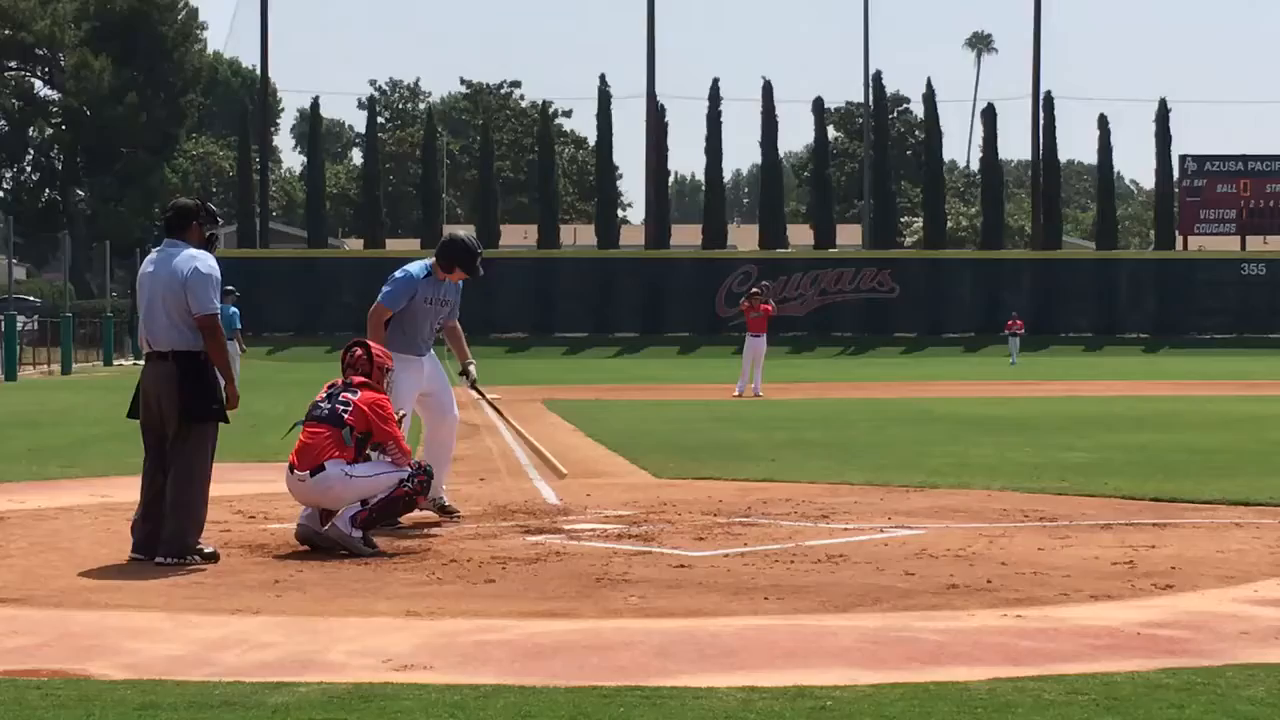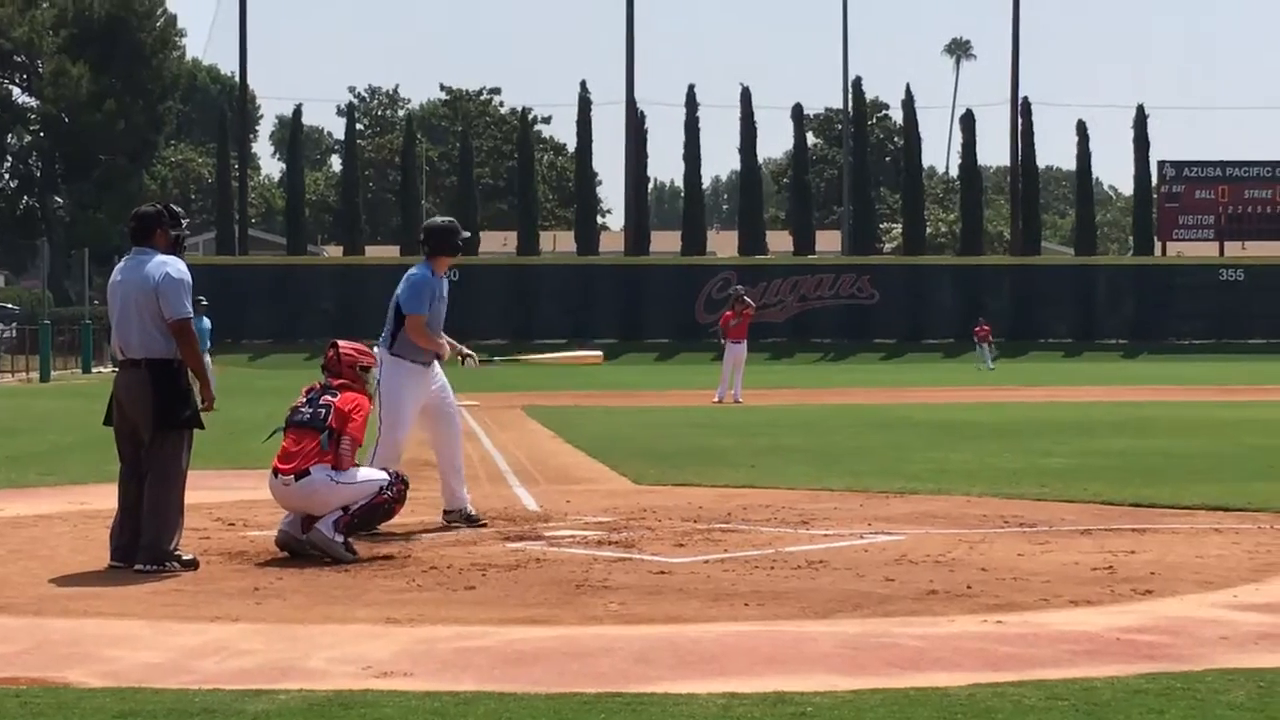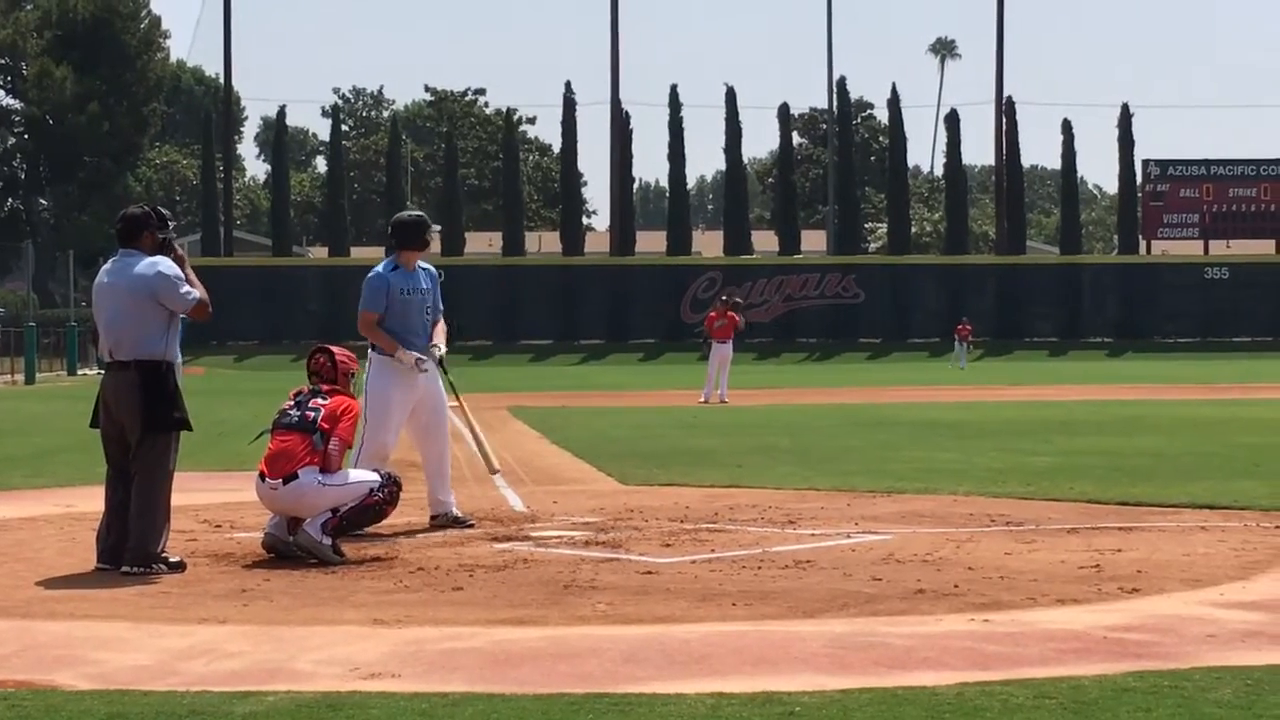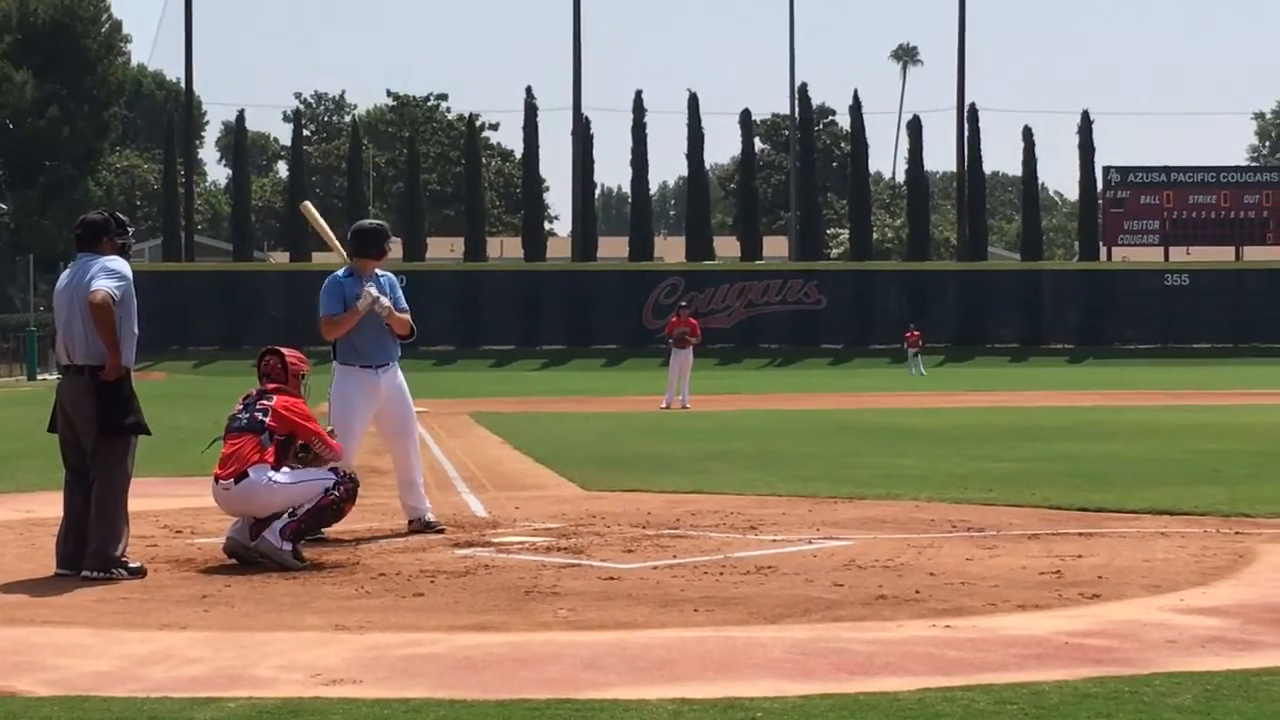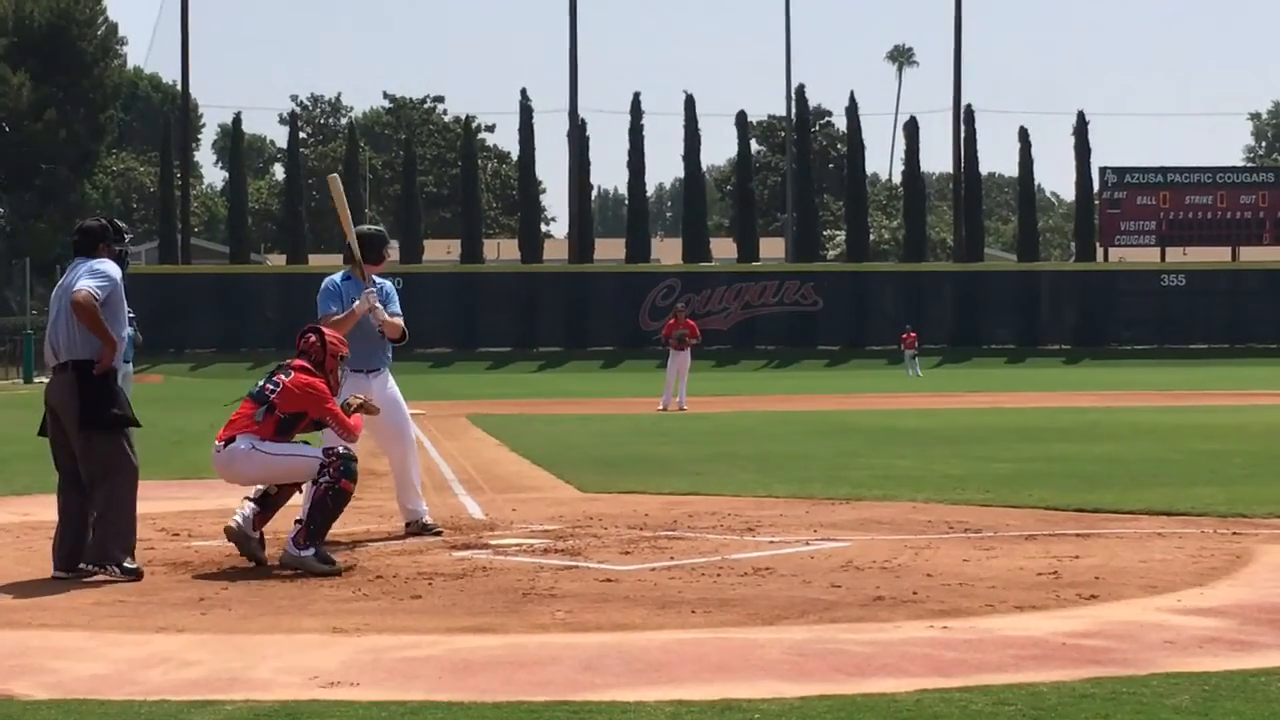
dt=1s
person 1, frame 1
left shoulder: (148, 264)
right shoulder: (199, 262)
left elbow: (152, 319)
right elbow: (209, 328)
right wrist: (229, 381)
left hip: (153, 370)
right hip: (188, 372)
left knee: (157, 460)
right knee: (190, 462)
left ankle: (146, 541)
right ankle: (178, 545)
person 1, frame 2
left shoulder: (119, 272)
right shoulder: (170, 268)
left elbow: (124, 326)
right elbow: (182, 331)
right wrist: (205, 383)
left hip: (126, 377)
right hip: (162, 379)
left knee: (133, 467)
right knee: (166, 469)
left ankle: (125, 548)
right ankle: (157, 553)
person 1, frame 3
left shoulder: (104, 274)
right shoulder: (159, 269)
left elbow: (114, 321)
right elbow: (202, 309)
right wrist: (185, 267)
left hip: (113, 379)
right hip: (149, 381)
left knee: (119, 470)
right knee: (152, 470)
left ankle: (112, 551)
right ankle: (144, 555)
person 1, frame 4
left shoulder: (65, 277)
right shoulder: (113, 267)
left elbow: (68, 327)
right elbow: (99, 301)
right wrist: (115, 355)
left hip: (70, 383)
right hip: (104, 384)
left knee: (78, 474)
right knee: (110, 474)
left ankle: (72, 556)
right ankle: (104, 559)
person 1, frame 5
left shoulder: (68, 278)
right shoulder: (104, 269)
right elbow: (81, 302)
right wrist: (110, 342)
left hip: (60, 383)
right hip: (89, 383)
left knee: (74, 476)
right knee: (118, 469)
left ankle: (69, 558)
right ankle: (109, 554)
person 2, frame 1
left shoulder: (454, 285)
right shoulder: (409, 278)
left elbow: (450, 326)
right elbow: (376, 318)
left wrist: (468, 361)
left hip: (426, 359)
right hip: (395, 361)
left knee: (446, 421)
left ankle: (433, 493)
person 2, frame 2
left shoulder: (440, 279)
right shoulder: (419, 279)
right elbow: (415, 330)
left wrist: (458, 348)
right wrist: (442, 348)
left hip: (428, 368)
right hip: (398, 367)
left knee: (450, 431)
right knee: (392, 439)
left ankle: (457, 506)
person 2, frame 3
left shoulder: (429, 273)
right shoulder: (381, 277)
left elbow: (438, 319)
right elbow: (366, 326)
left wrist: (439, 345)
right wrist: (399, 351)
left hip: (425, 368)
right hip: (389, 369)
left knee: (437, 438)
right knee: (377, 441)
left ankle: (443, 509)
person 2, frame 4
left shoulder: (388, 281)
right shoulder: (337, 283)
left elbow: (407, 330)
right elbow: (329, 332)
left wrist: (389, 311)
right wrist: (361, 307)
left hip: (390, 375)
right hip: (352, 377)
left knee: (407, 444)
right knee: (341, 451)
left ankle: (419, 513)
person 2, frame 5
left shoulder: (385, 287)
right shoulder: (334, 286)
left elbow: (397, 332)
right elbow: (329, 331)
left wrist: (381, 317)
right wrist: (358, 308)
left hip: (382, 380)
right hip: (345, 382)
left knee: (404, 446)
left ankle: (416, 517)
person 3, frame 1
left shoulder: (331, 389)
right shoulder: (375, 399)
right elbow: (401, 457)
right wrist: (396, 431)
left hip: (296, 481)
right hip: (327, 481)
left knee: (360, 463)
right knee: (419, 476)
left ankle: (311, 522)
right ankle: (350, 525)
person 3, frame 2
left shoulder: (310, 393)
right shoulder: (356, 400)
right elbow: (345, 458)
left hip: (278, 485)
right hip: (311, 485)
right knee: (395, 485)
left ankle: (293, 529)
right ankle: (332, 529)
person 3, frame 3
left shoulder: (295, 398)
right shoulder: (346, 403)
left elbow: (290, 447)
right elbow: (333, 457)
right wrist: (329, 487)
left hip: (265, 489)
right hip: (299, 488)
right knee: (387, 486)
left ankle: (279, 530)
right ankle: (320, 531)
person 3, frame 4
left shoulder: (247, 402)
right shoulder: (290, 404)
right elbow: (334, 452)
left wrist: (296, 454)
left hip: (223, 492)
right hip: (253, 486)
left knee: (291, 485)
right knee: (345, 485)
left ankle: (241, 535)
right ankle: (281, 538)
person 3, frame 5
left shoulder: (284, 374)
right shoulder: (311, 384)
right elbow: (351, 433)
left wrist: (341, 413)
right wrist: (355, 412)
left hip: (227, 454)
right hip: (244, 453)
left knee: (300, 456)
right knee: (341, 465)
left ankle: (246, 523)
right ankle: (302, 548)
